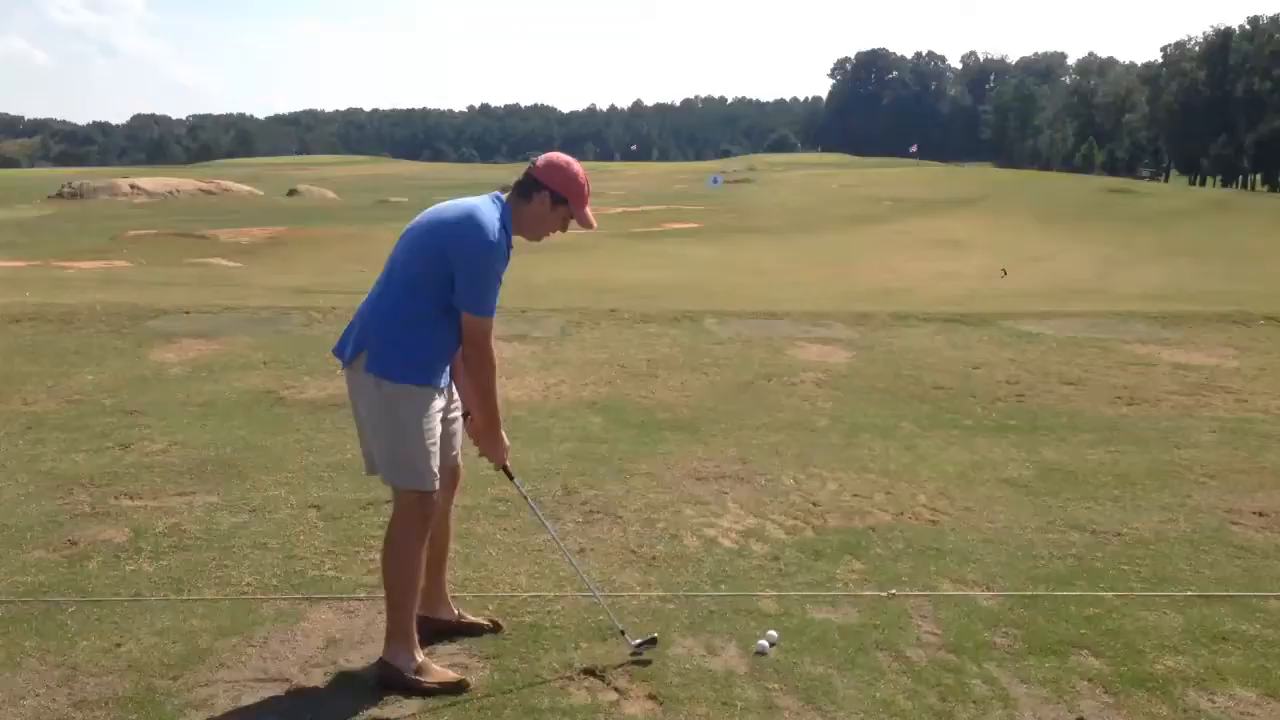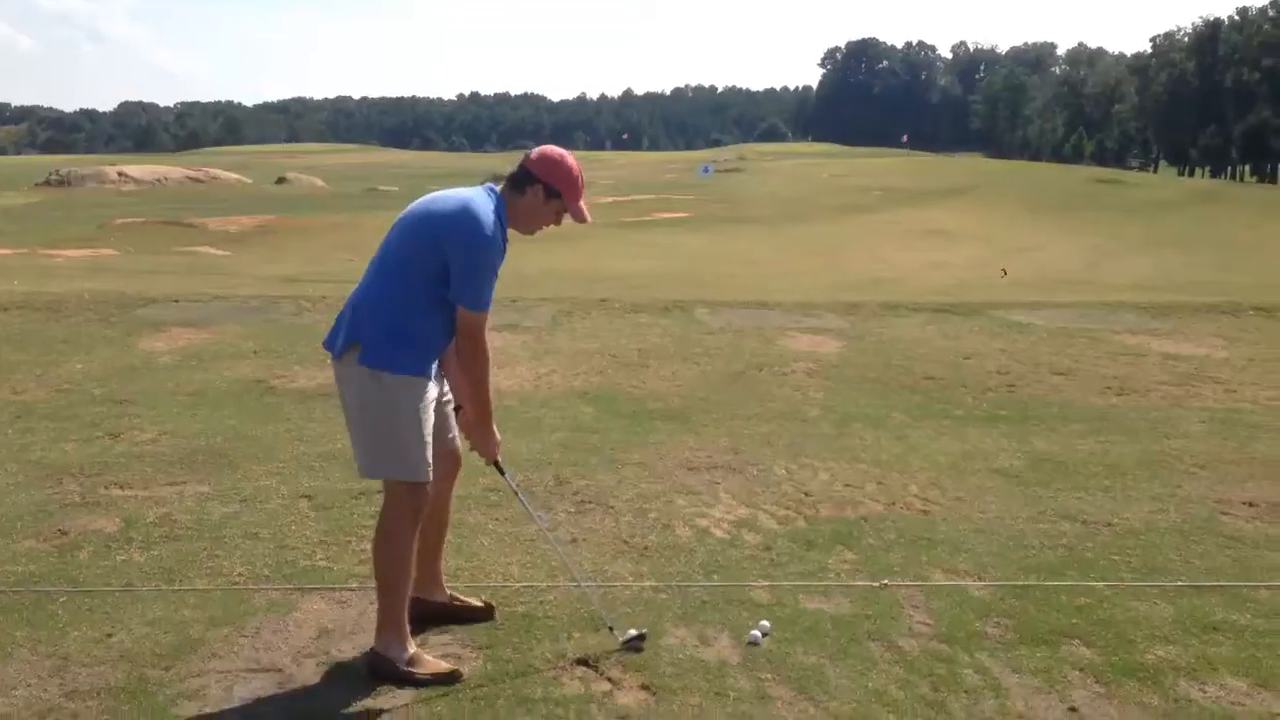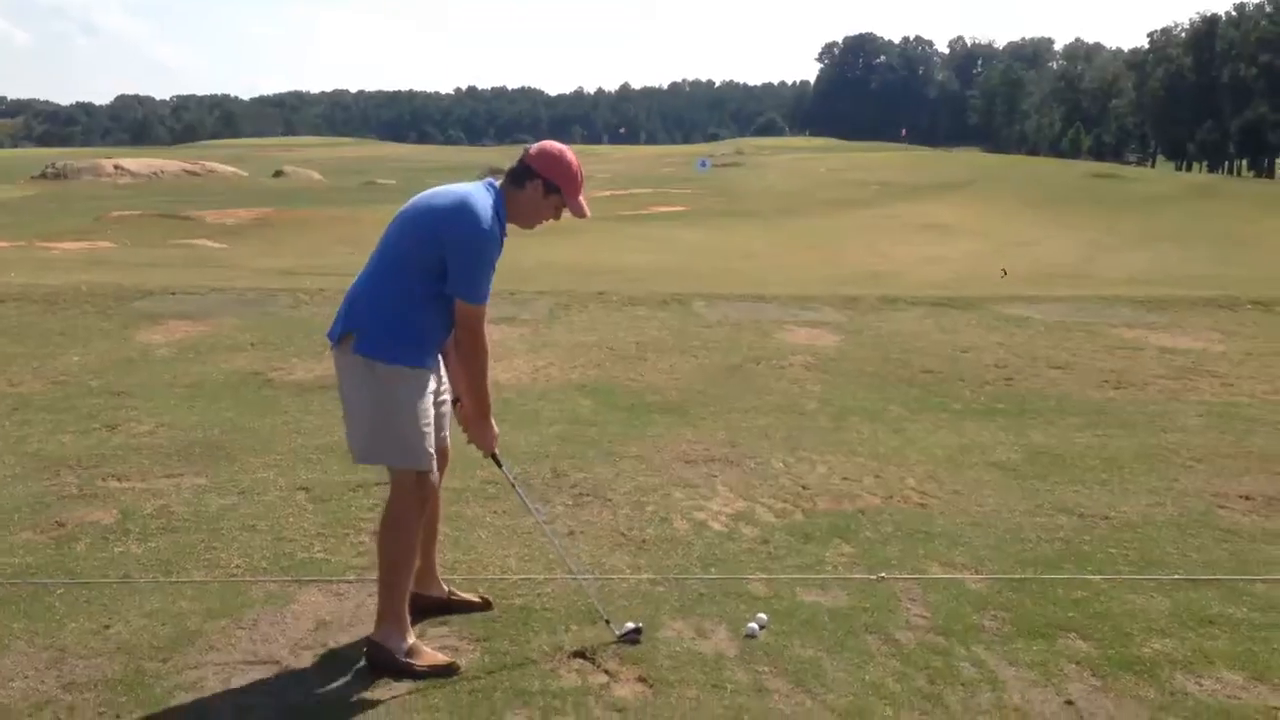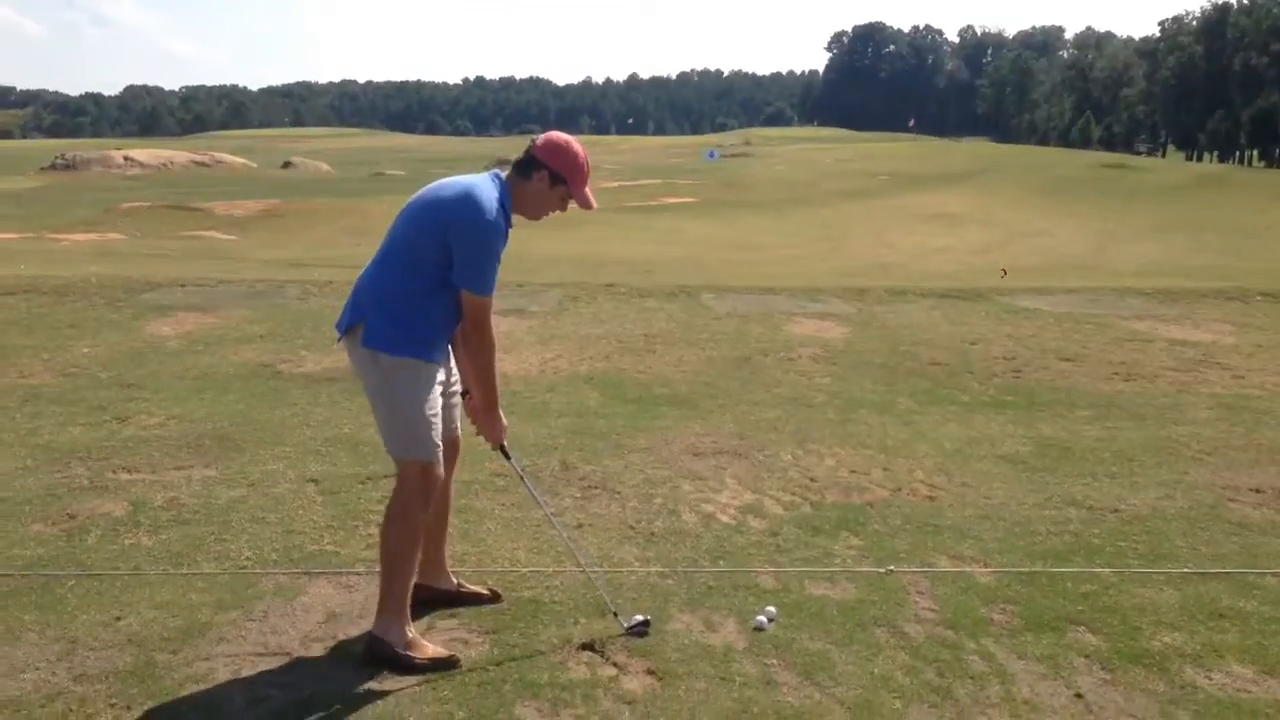
dt=0.2s
person 1, frame 1
left shoulder: (477, 218)
right shoulder: (485, 235)
right elbow: (478, 347)
left wrist: (472, 411)
right wrist: (492, 429)
left hip: (421, 366)
right hip: (393, 368)
left knee: (443, 485)
right knee: (418, 501)
left ankle: (433, 610)
right ankle: (399, 654)
person 1, frame 2
left shoulder: (470, 209)
right shoulder: (480, 229)
right elbow: (472, 341)
left wrist: (463, 404)
right wrist: (483, 422)
left hip: (409, 355)
right hip: (381, 358)
left knee: (443, 465)
right knee: (409, 492)
left ankle: (428, 593)
right ankle: (392, 645)
person 1, frame 3
left shoulder: (471, 204)
right shoulder: (477, 223)
left elbow: (449, 322)
right elbow: (470, 334)
left wrist: (460, 397)
right wrist: (481, 416)
left hip: (410, 346)
right hip: (382, 350)
left knee: (431, 464)
right knee: (414, 481)
left ankle: (425, 586)
right ankle: (390, 634)
person 1, frame 4
left shoulder: (478, 197)
right shoulder: (482, 214)
left elbow: (458, 312)
right elbow: (477, 324)
left wrist: (472, 390)
right wrist: (490, 407)
left hip: (420, 338)
right hip: (391, 342)
left knee: (443, 454)
right knee: (421, 473)
left ankle: (432, 578)
right ankle: (389, 629)
